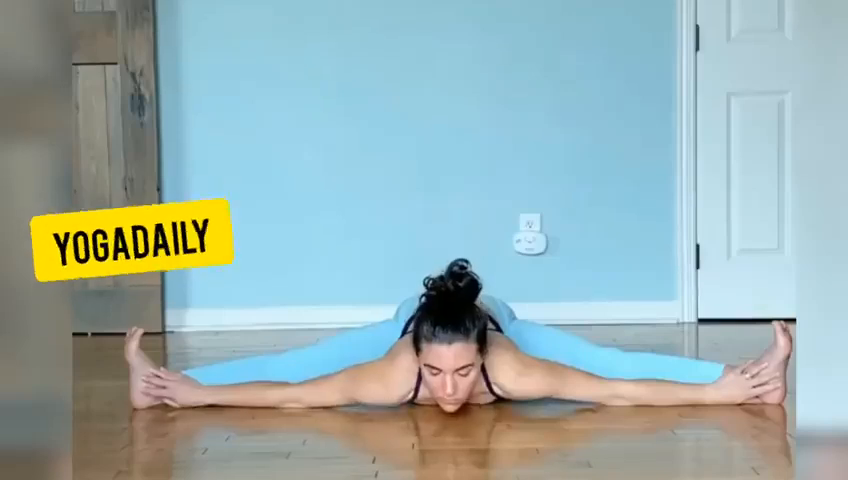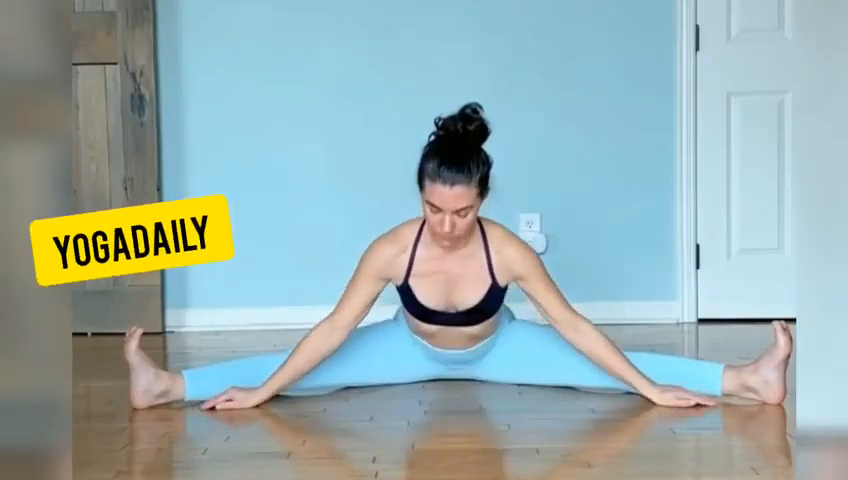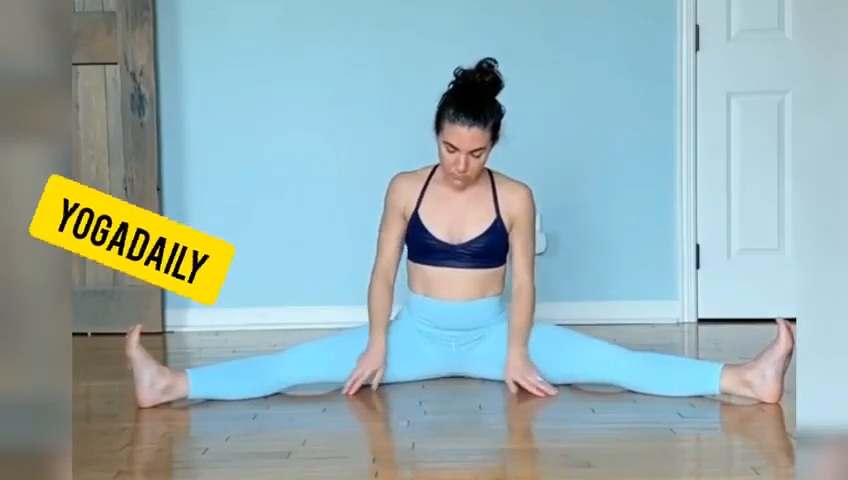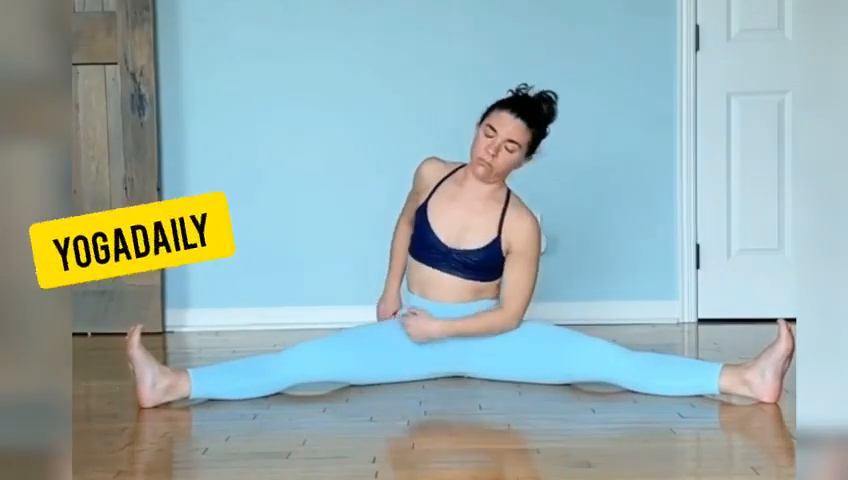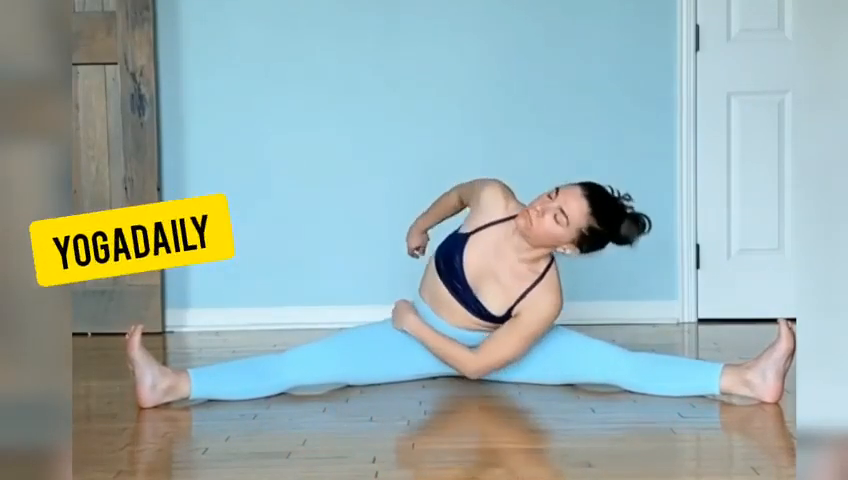
dt=1s
person 1, frame 1
left shoulder: (511, 369)
right shoulder: (392, 376)
left elbow: (622, 386)
right elbow: (290, 389)
left wrist: (719, 393)
right wrist: (196, 394)
left hip: (500, 321)
right hip: (406, 323)
left knee: (610, 359)
right knee: (296, 361)
left ankle: (744, 376)
right ankle: (170, 383)
person 1, frame 2
left shoulder: (507, 250)
right shoulder: (392, 249)
left elbow: (575, 327)
right elbow: (332, 331)
left wrist: (653, 389)
right wrist: (260, 391)
left hip: (493, 349)
right hip: (412, 349)
left knee: (596, 366)
right knee: (307, 371)
person 1, frame 3
left shoulder: (514, 196)
right shoulder: (405, 188)
left elbow: (523, 283)
right elbow: (383, 272)
left wrist: (518, 352)
right wrist: (377, 343)
left hip: (490, 334)
right hip: (418, 334)
left knee: (605, 362)
right knee: (301, 364)
left ankle: (743, 379)
right ankle: (172, 383)
person 1, frame 4
left shoulder: (519, 222)
right shoulder: (431, 173)
left elbow: (512, 313)
right elbow: (405, 224)
left wrist: (443, 328)
right wrist: (391, 289)
left hip: (483, 339)
right hip: (414, 332)
left knee: (602, 360)
right knee: (303, 362)
left ankle: (742, 379)
right ankle: (175, 383)
person 1, frame 5
left shoulder: (544, 298)
right shoulder: (493, 199)
left elbow: (477, 365)
right elbow: (460, 191)
left wrist: (412, 324)
right wrist: (421, 223)
left hip: (478, 353)
right hip: (417, 335)
left knee: (612, 364)
right knee: (303, 364)
right ankle: (174, 383)
